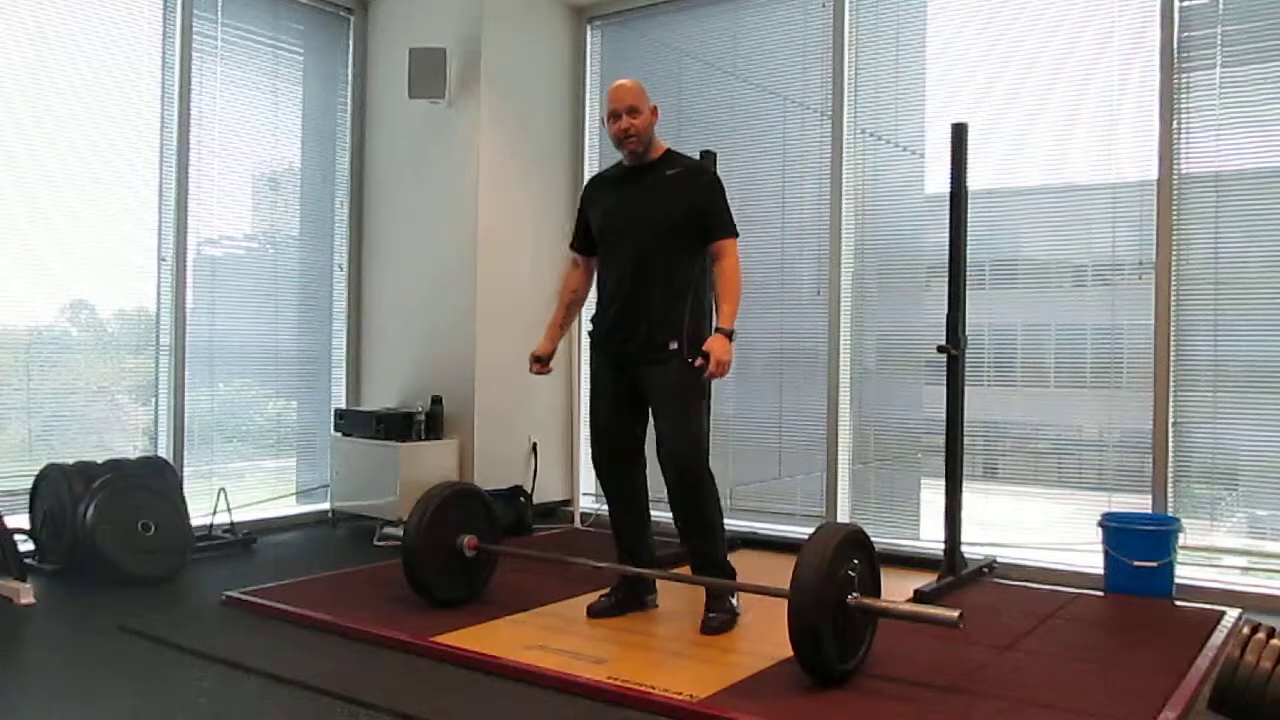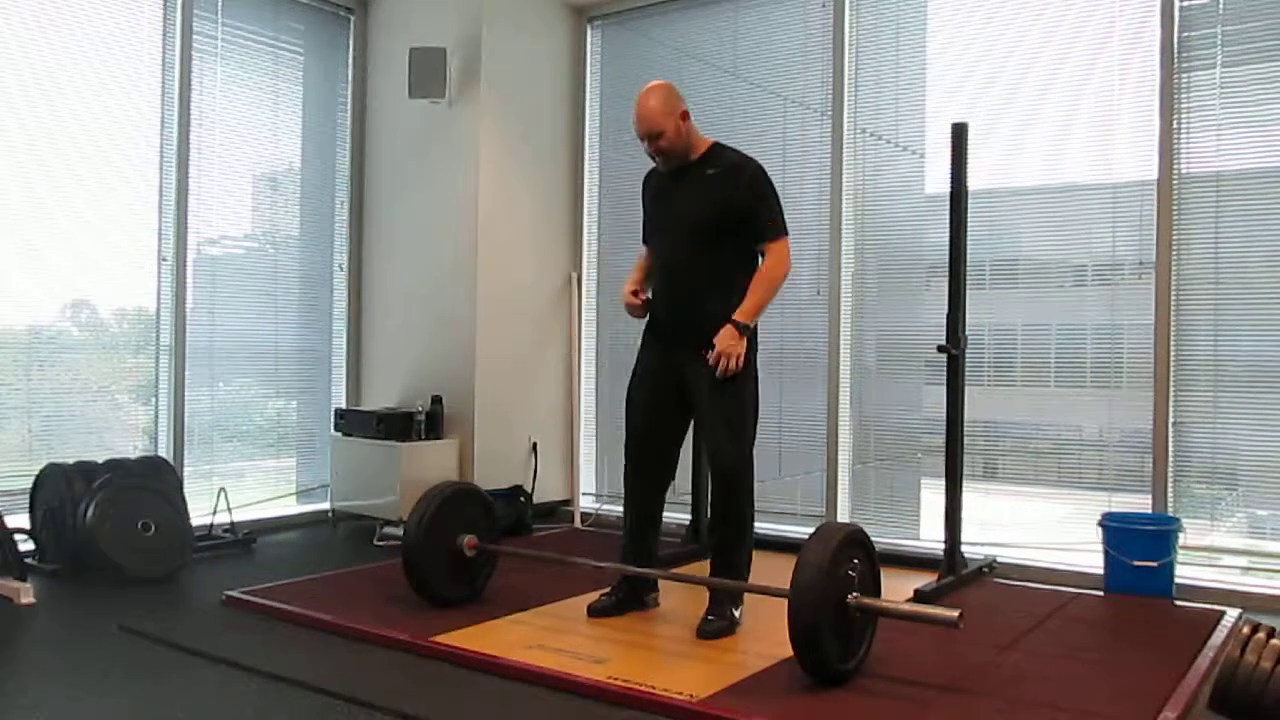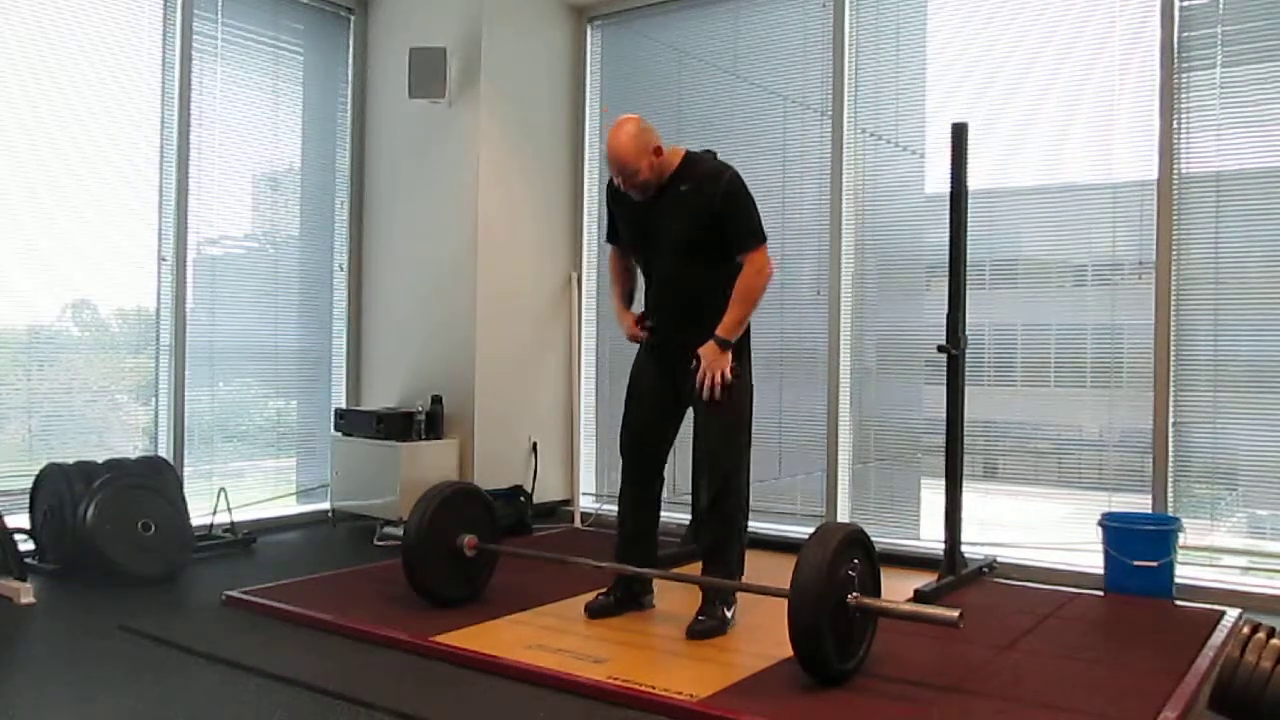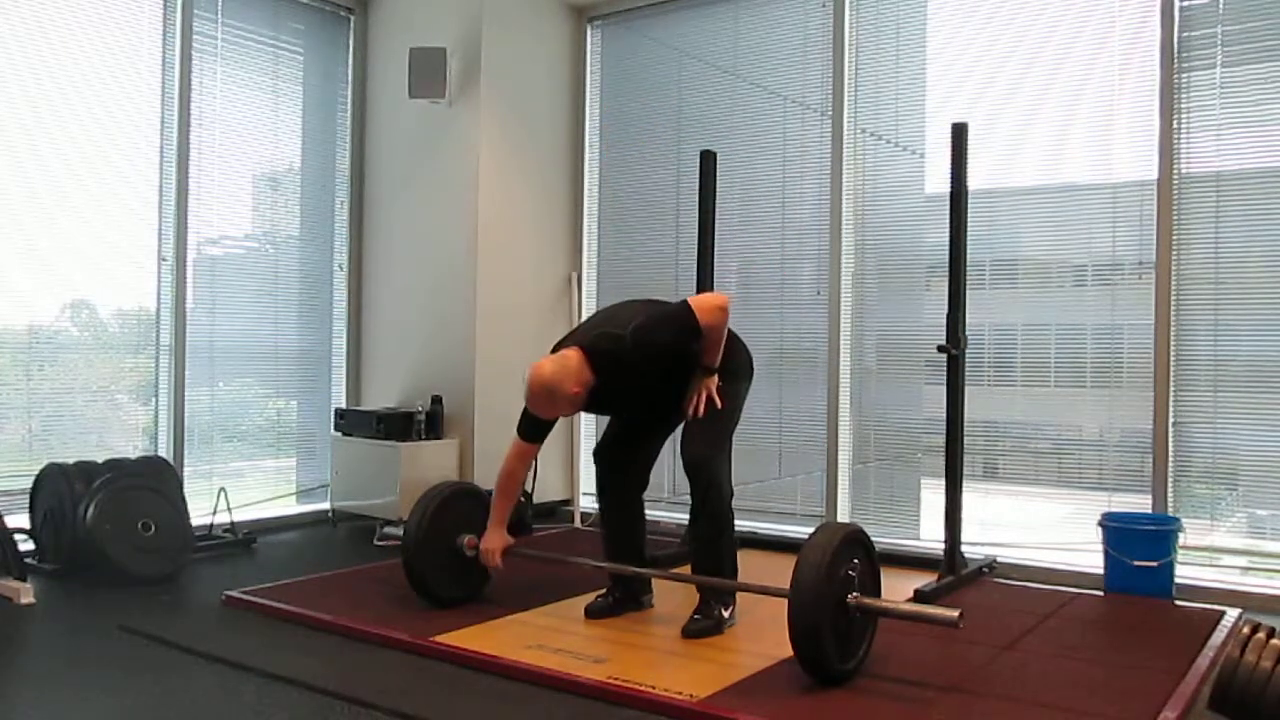
dt=1s
person 1, frame 1
left shoulder: (694, 178)
right shoulder: (599, 188)
left elbow: (725, 255)
right elbow: (580, 267)
left wrist: (722, 329)
right wrist: (551, 336)
left hip: (675, 349)
right hip: (612, 349)
left knee: (684, 461)
right knee: (615, 463)
left ankle: (719, 585)
right ankle: (637, 579)
person 1, frame 2
left shoulder: (740, 174)
right shoulder: (654, 181)
left elbow: (777, 257)
left wrist: (739, 325)
right wrist: (636, 283)
left hip: (720, 349)
right hip: (660, 346)
left knee: (729, 467)
right knee: (643, 459)
left ankle: (727, 593)
right ankle: (637, 580)
person 1, frame 3
left shoulder: (717, 183)
right shoulder: (621, 190)
left elbow: (757, 264)
left wrist: (724, 342)
right wrist: (623, 308)
left hip: (716, 347)
right hip: (658, 344)
left knee: (721, 467)
right knee: (639, 456)
left ankle: (720, 596)
right ankle: (632, 582)
person 1, frame 4
left shoulder: (632, 346)
right shoulder: (553, 380)
left elbow: (717, 305)
right elbow: (519, 457)
left wrist: (707, 373)
right wrist: (495, 529)
left hip: (719, 369)
right hip: (658, 381)
left knee: (702, 460)
right knee: (613, 460)
left ankle: (718, 598)
right ankle: (630, 585)
